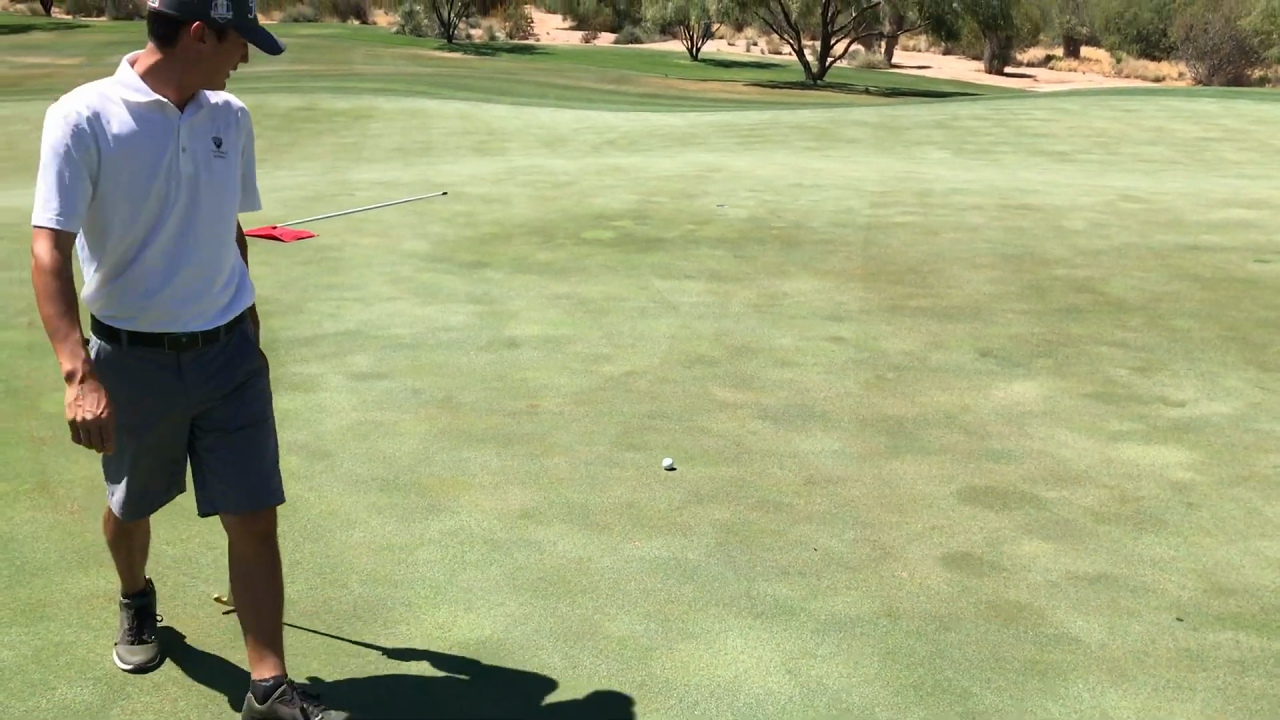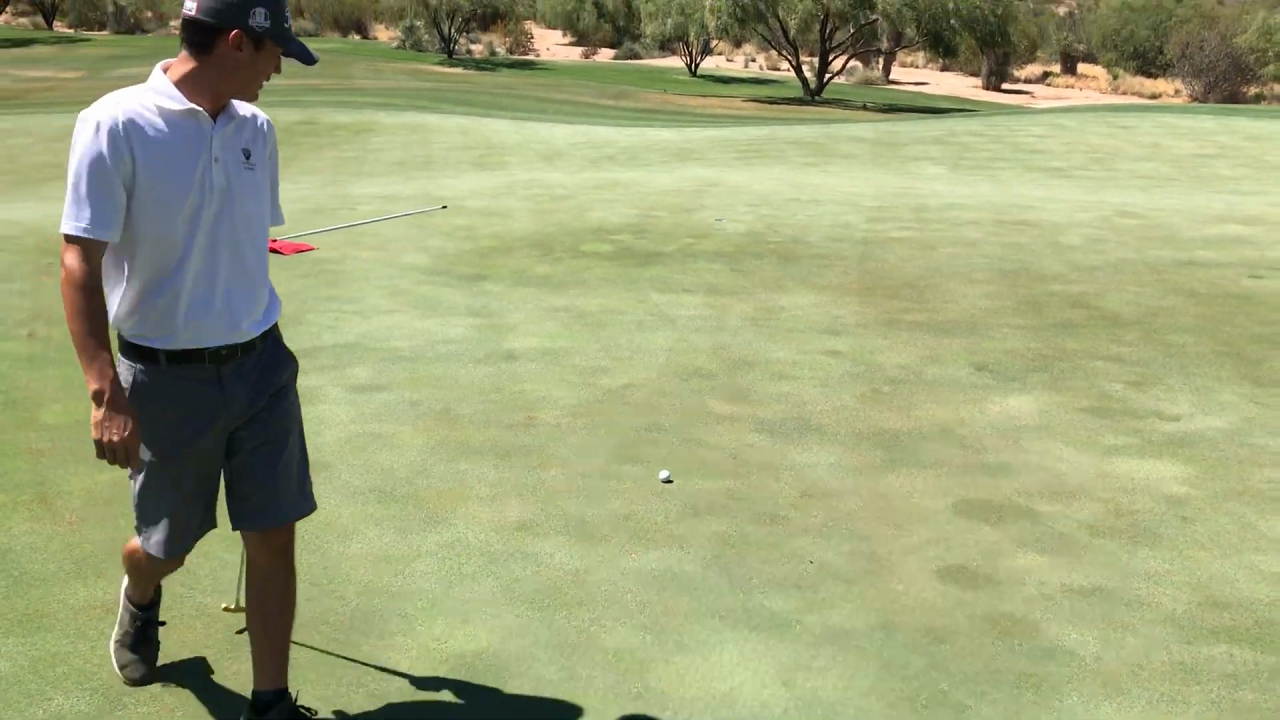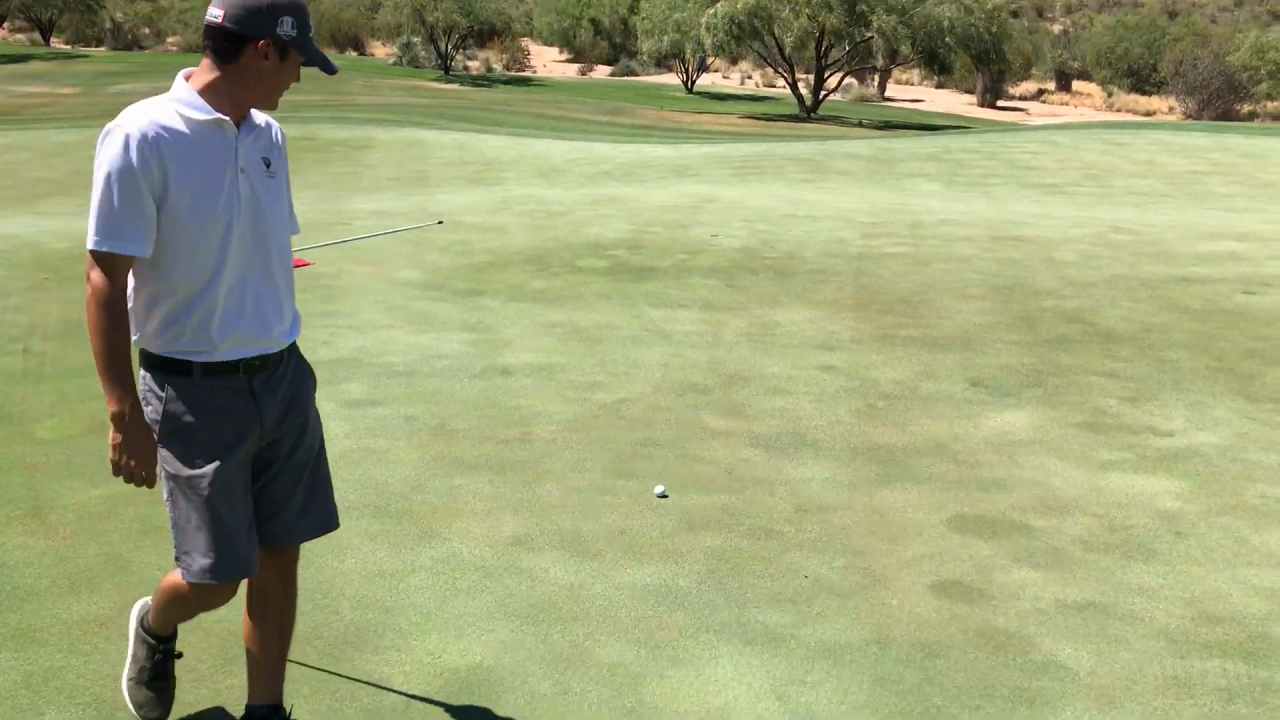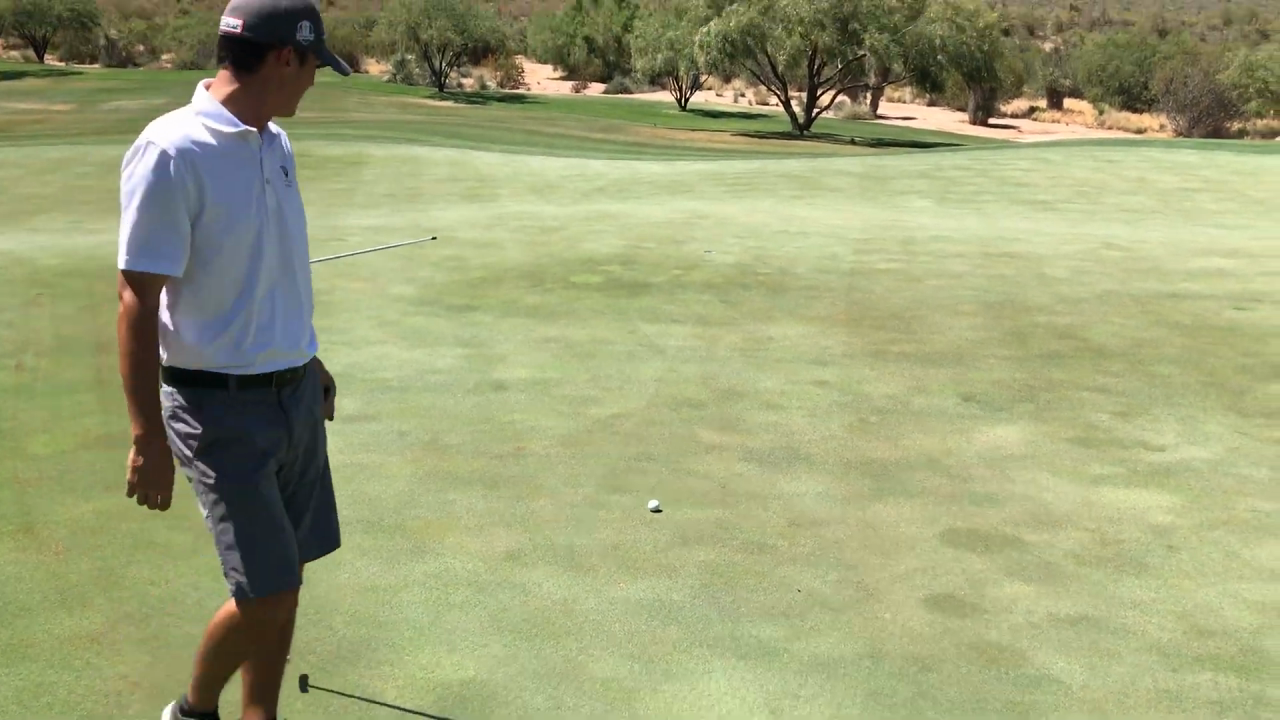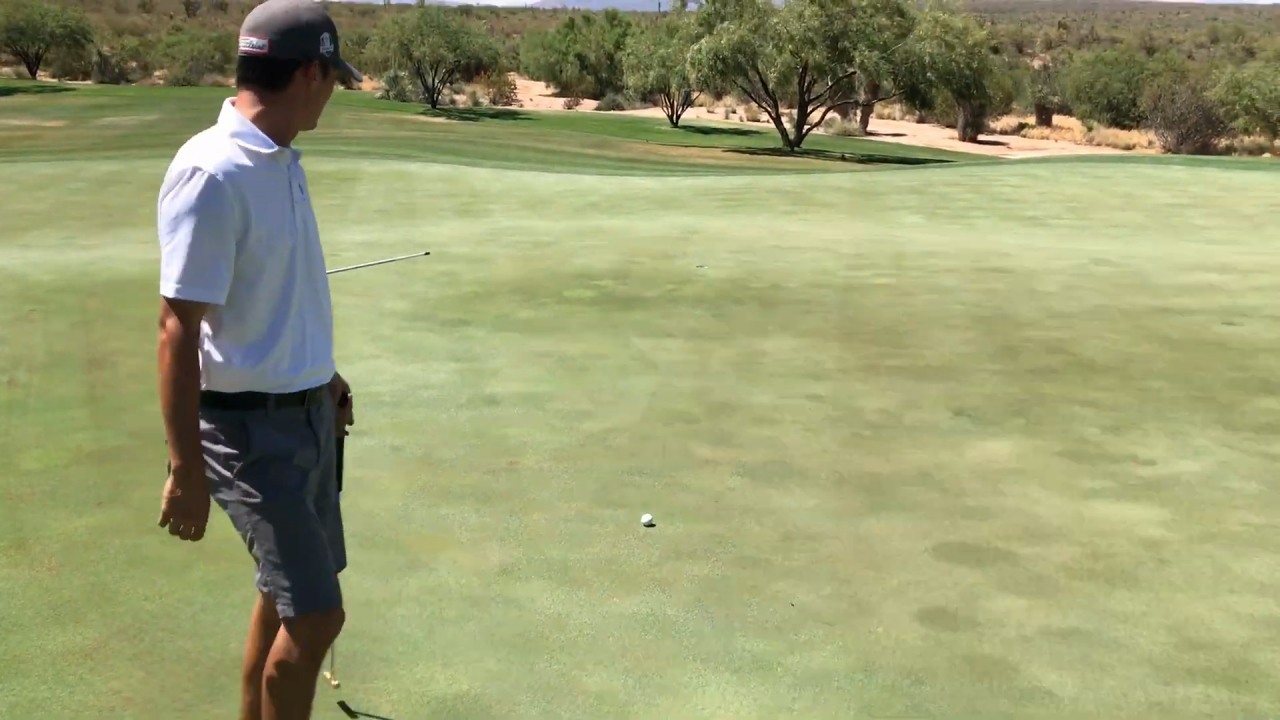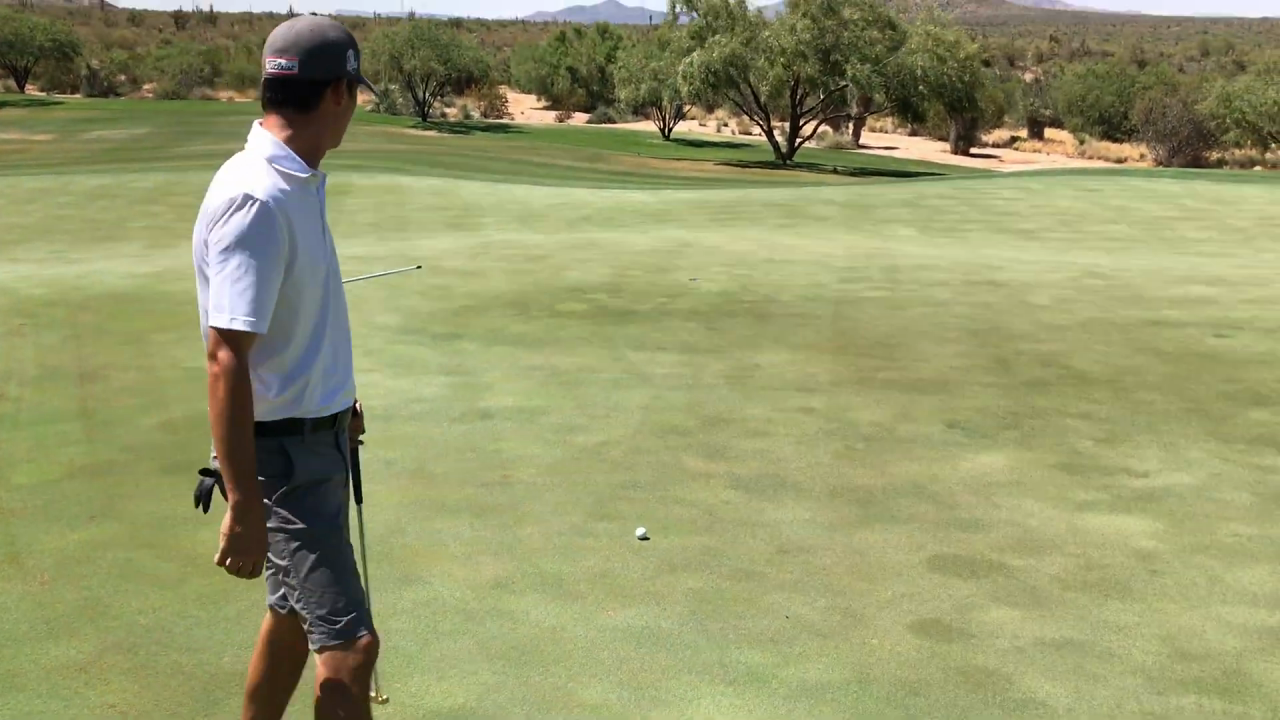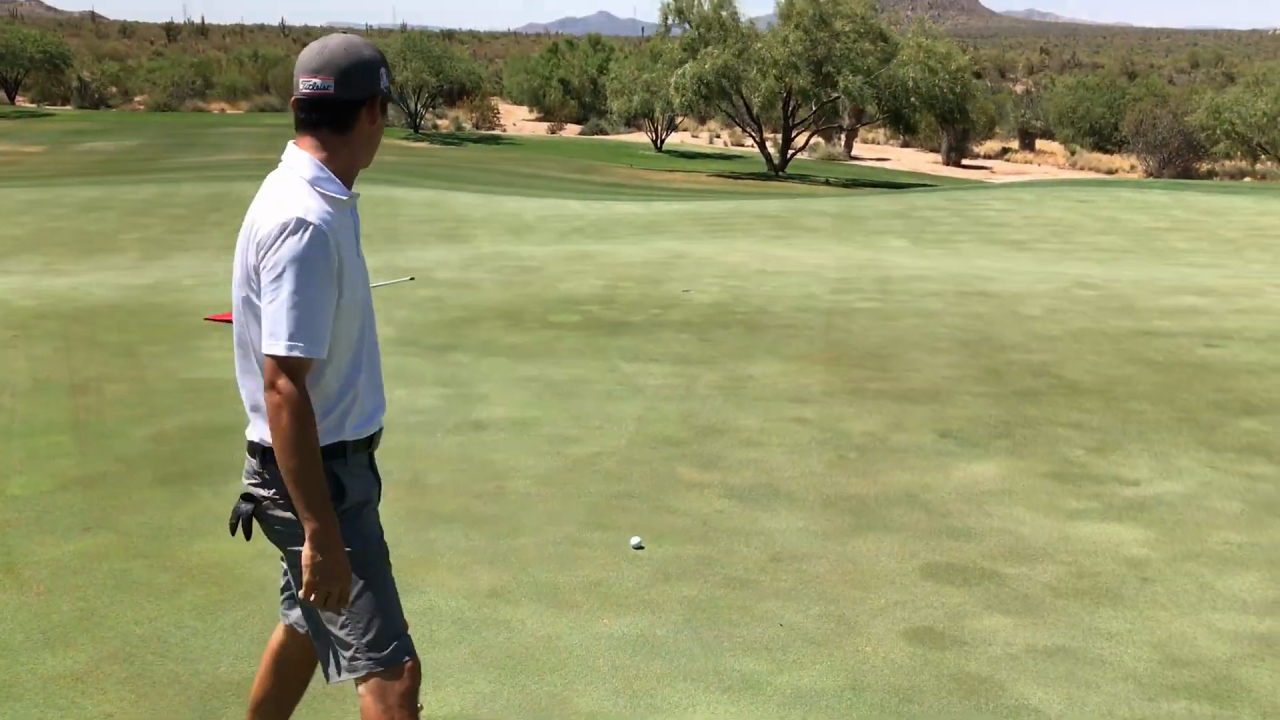
dt=0.1s
person 1, frame 1
left shoulder: (232, 117)
right shoulder: (81, 119)
right elbow: (50, 248)
right wrist: (78, 372)
left hip: (231, 353)
right hip: (137, 359)
left knee: (254, 521)
right knee: (133, 513)
right ankle: (139, 601)
person 1, frame 2
left shoulder: (256, 130)
right shoulder: (113, 126)
right elbow: (80, 263)
right wrist: (106, 390)
left hip: (262, 368)
right hip: (166, 377)
left knee: (273, 534)
right knee: (167, 546)
right ankle: (140, 600)
person 1, frame 3
left shoulder: (268, 136)
right shoulder: (143, 138)
right elbow: (109, 281)
right wrist: (124, 413)
left hip: (278, 382)
right hip: (195, 395)
left knee: (279, 558)
right knee: (217, 575)
right ankle: (156, 623)
person 1, frame 4
left shoulder: (275, 145)
right shoulder: (170, 151)
right elbow: (138, 300)
left wrist: (306, 362)
right wrist: (146, 435)
left hip: (296, 394)
right hip: (218, 409)
left knee: (282, 582)
right knee: (266, 598)
person 1, frame 5
left shoulder: (279, 162)
right shoulder: (212, 172)
right elbow: (180, 328)
left wrist: (322, 373)
right wrist: (184, 465)
left hip: (299, 412)
right hip: (249, 430)
left knee: (285, 598)
right knee: (314, 617)
person 1, frame 6
left shoulder: (296, 181)
right shoulder: (253, 198)
right elbow: (228, 359)
left wrist: (335, 395)
right wrist: (240, 501)
left hip: (316, 436)
right hip: (280, 455)
left knee: (295, 610)
right knee: (352, 643)
person 1, frame 7
left shoulder: (302, 198)
right shoulder: (304, 221)
right elbow: (285, 387)
right wrist: (320, 531)
left hip: (329, 460)
right hip: (314, 476)
left knee: (312, 627)
